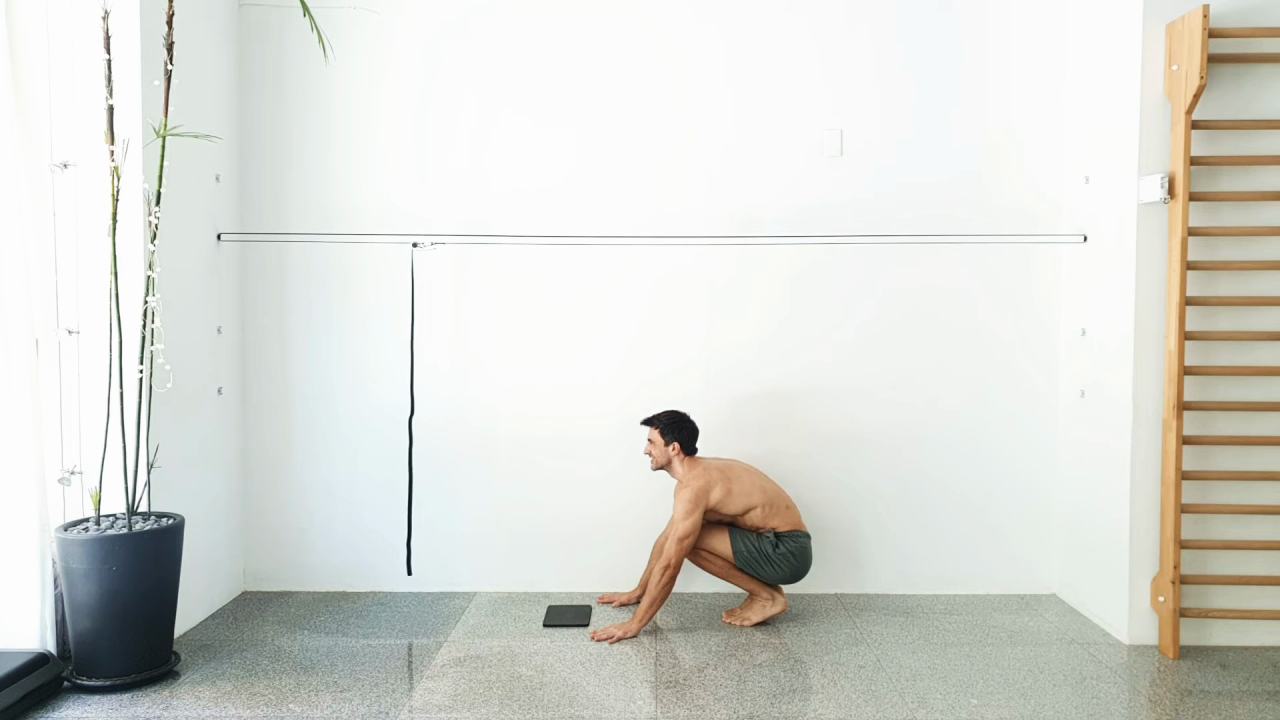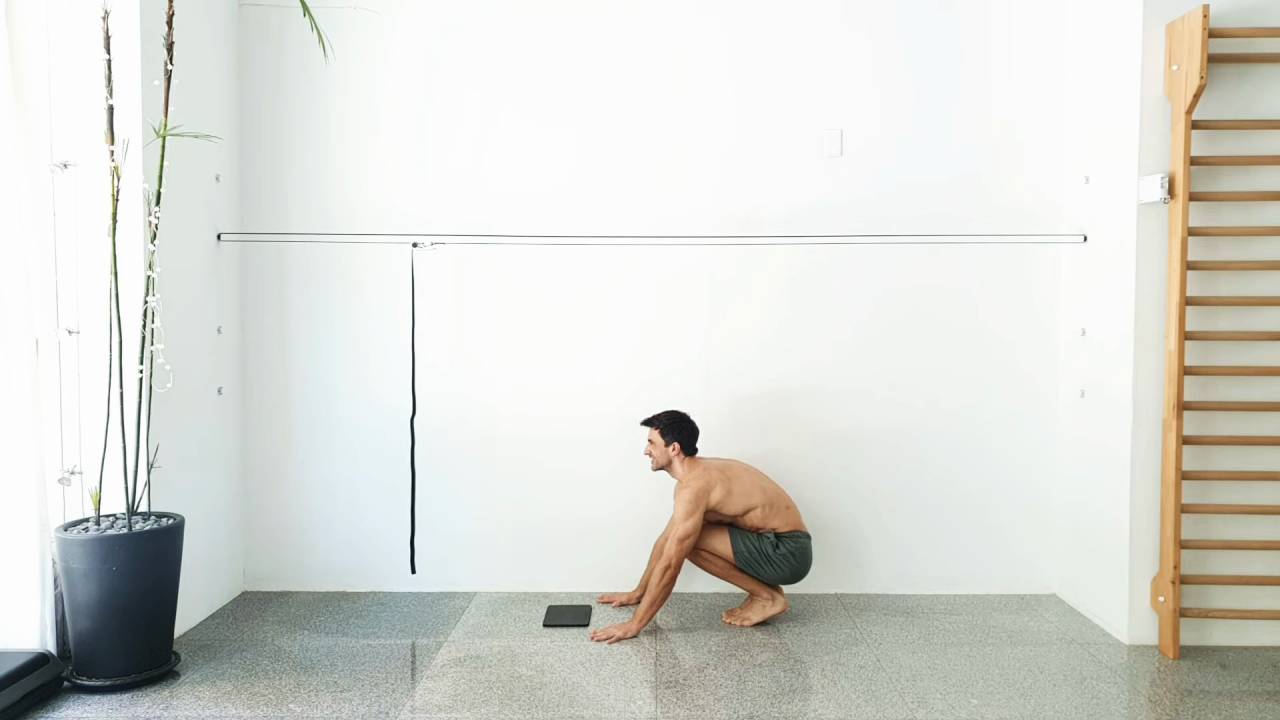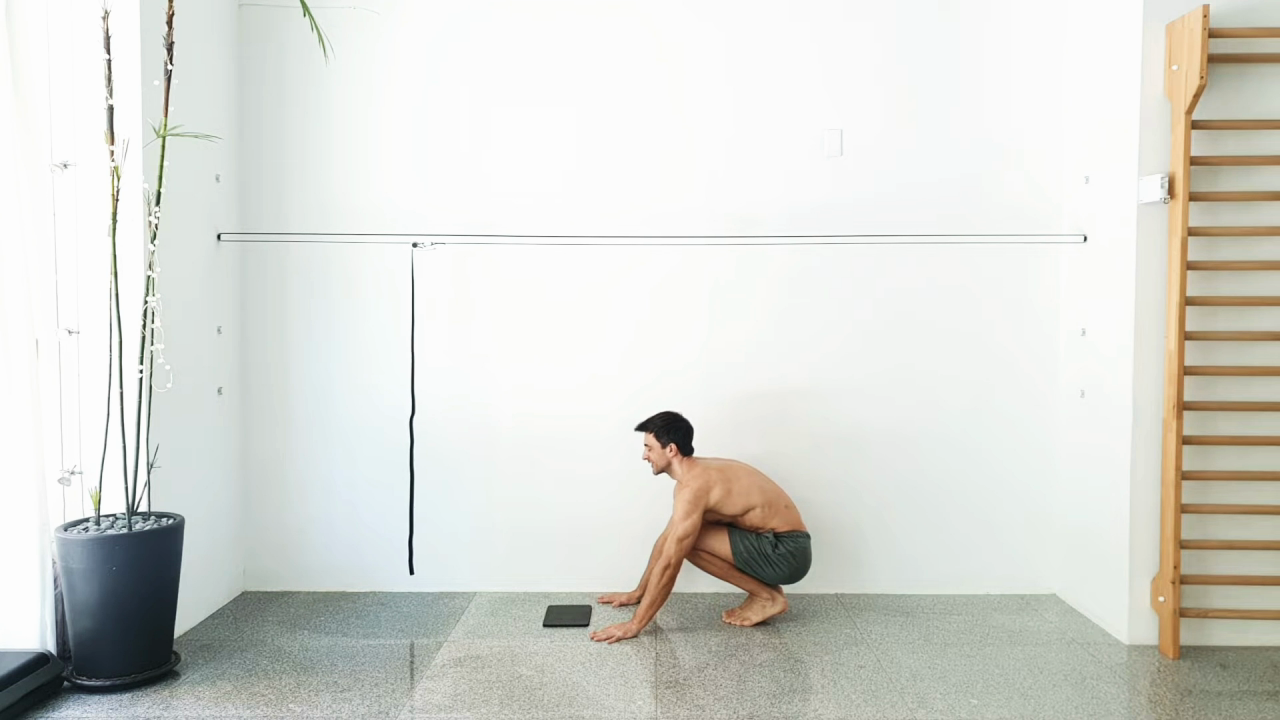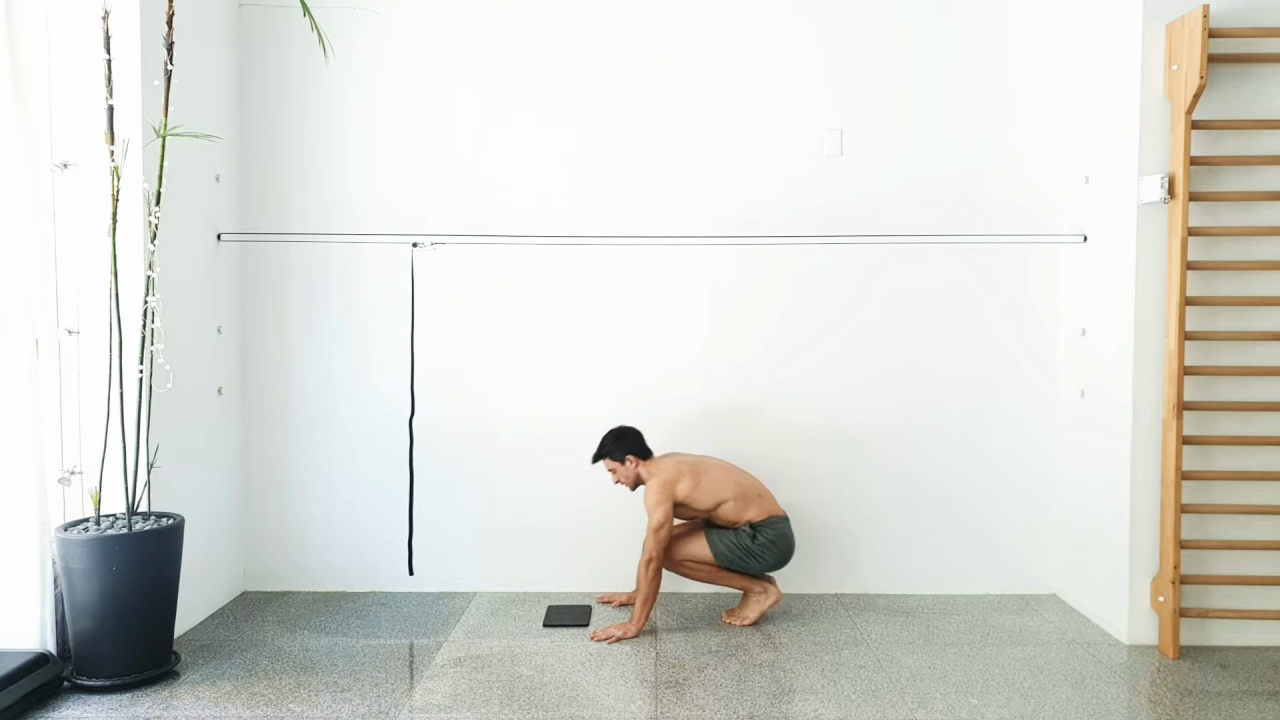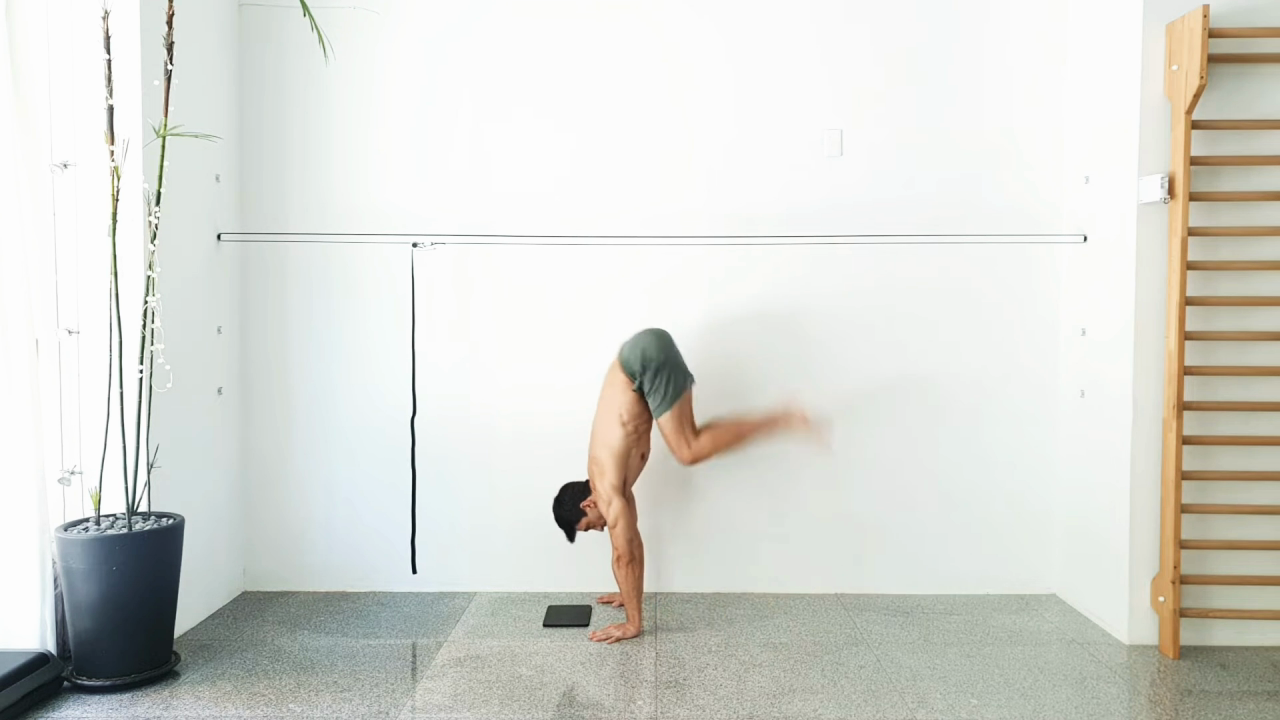
dt=0.7s
person 1, frame 1
left shoulder: (693, 486)
right shoulder: (700, 472)
left elbow: (669, 563)
right elbow: (666, 541)
left wrist: (635, 624)
right wrist: (637, 592)
left hip: (786, 552)
right hip: (779, 546)
left knee: (688, 541)
right knee: (683, 540)
left ankle: (766, 597)
right ankle: (764, 589)
person 1, frame 2
left shoulder: (694, 486)
right shoulder: (699, 473)
left elbow: (669, 564)
right elbow: (666, 541)
left wrist: (635, 624)
right wrist: (638, 593)
left hip: (786, 552)
right hip: (779, 546)
left knee: (688, 542)
right knee: (685, 539)
left ankle: (766, 597)
right ankle: (764, 589)
person 1, frame 3
left shoulder: (693, 487)
right shoulder: (697, 473)
left elbow: (669, 563)
right elbow: (666, 541)
left wrist: (635, 624)
right wrist: (638, 593)
left hip: (786, 552)
right hip: (778, 544)
left knee: (687, 542)
right knee: (682, 539)
left ankle: (767, 597)
right ankle: (764, 589)
person 1, frame 4
left shoulder: (659, 484)
right shoulder: (667, 467)
left elbow: (652, 557)
right elbow: (654, 541)
left wrist: (635, 624)
right wrist: (637, 593)
left hip: (768, 539)
right hip: (760, 528)
left knee: (668, 552)
right knee: (666, 540)
left ankle: (759, 589)
right ankle: (756, 583)
person 1, frame 5
left shoulder: (608, 488)
right shoulder: (606, 483)
left elbow: (624, 555)
right elbow: (632, 542)
left wrist: (633, 622)
right wrist: (631, 593)
left hip: (651, 354)
right hip: (647, 352)
left knee: (690, 452)
left ankle: (779, 421)
